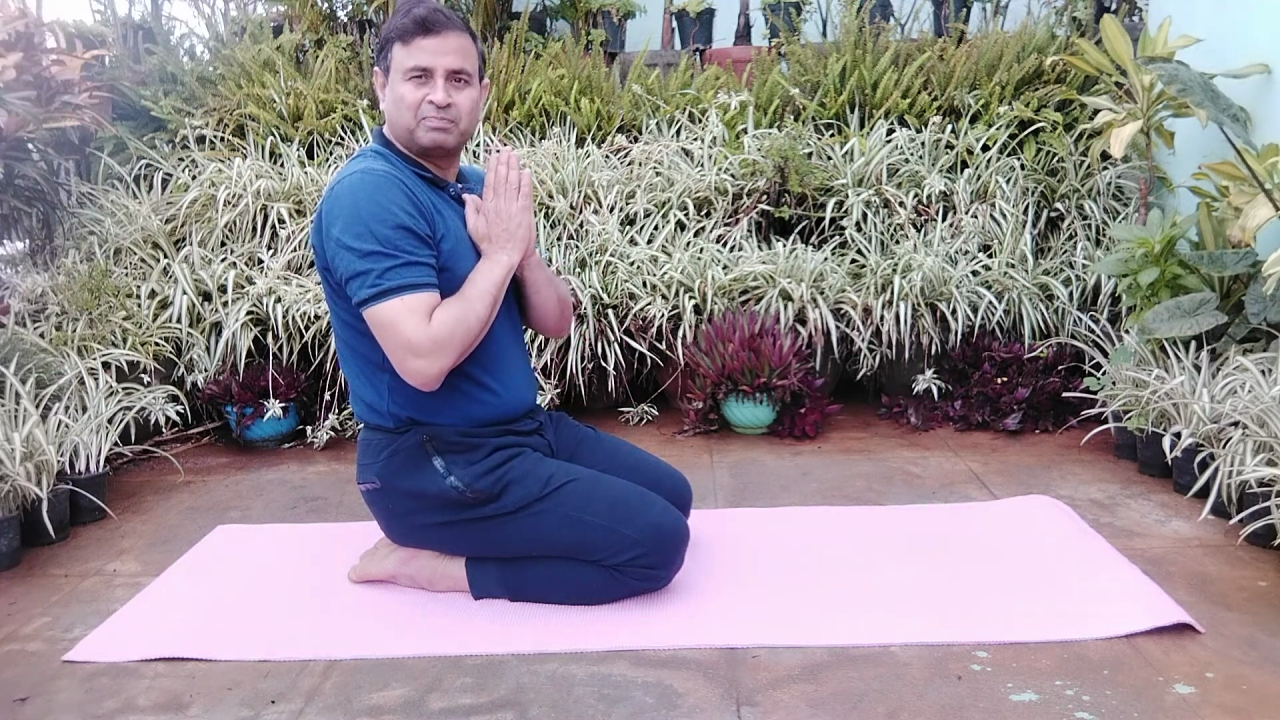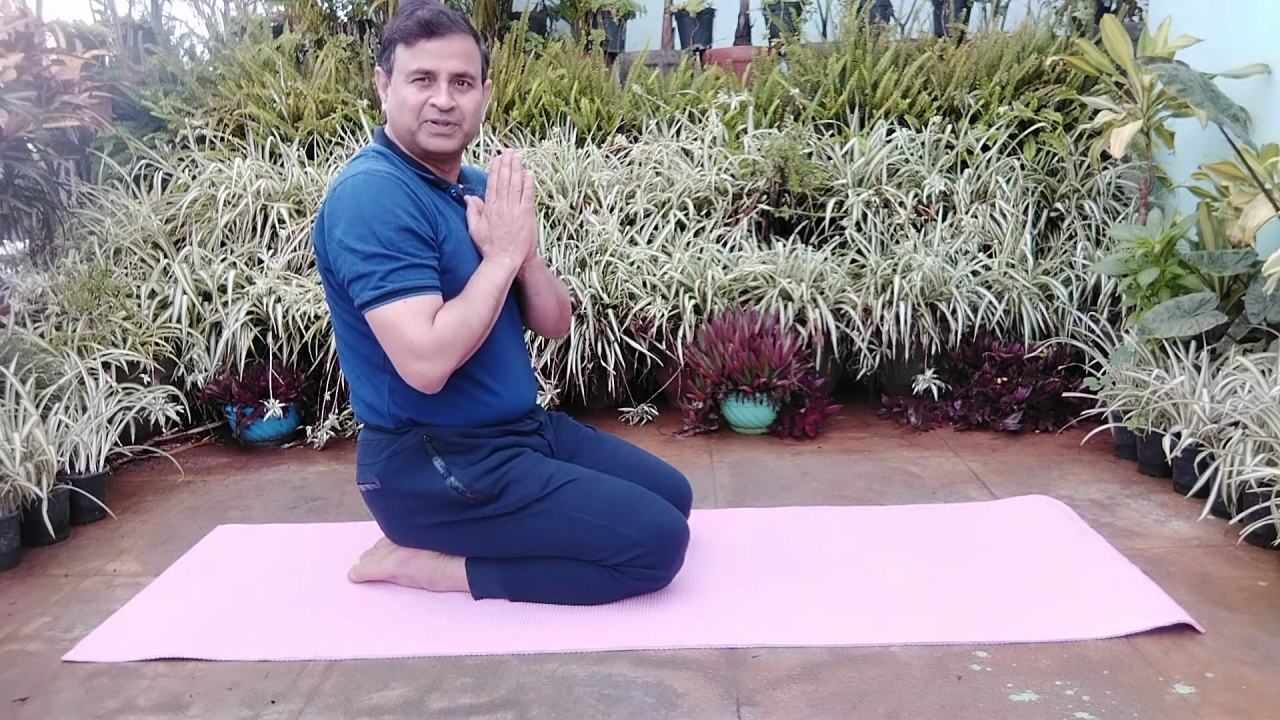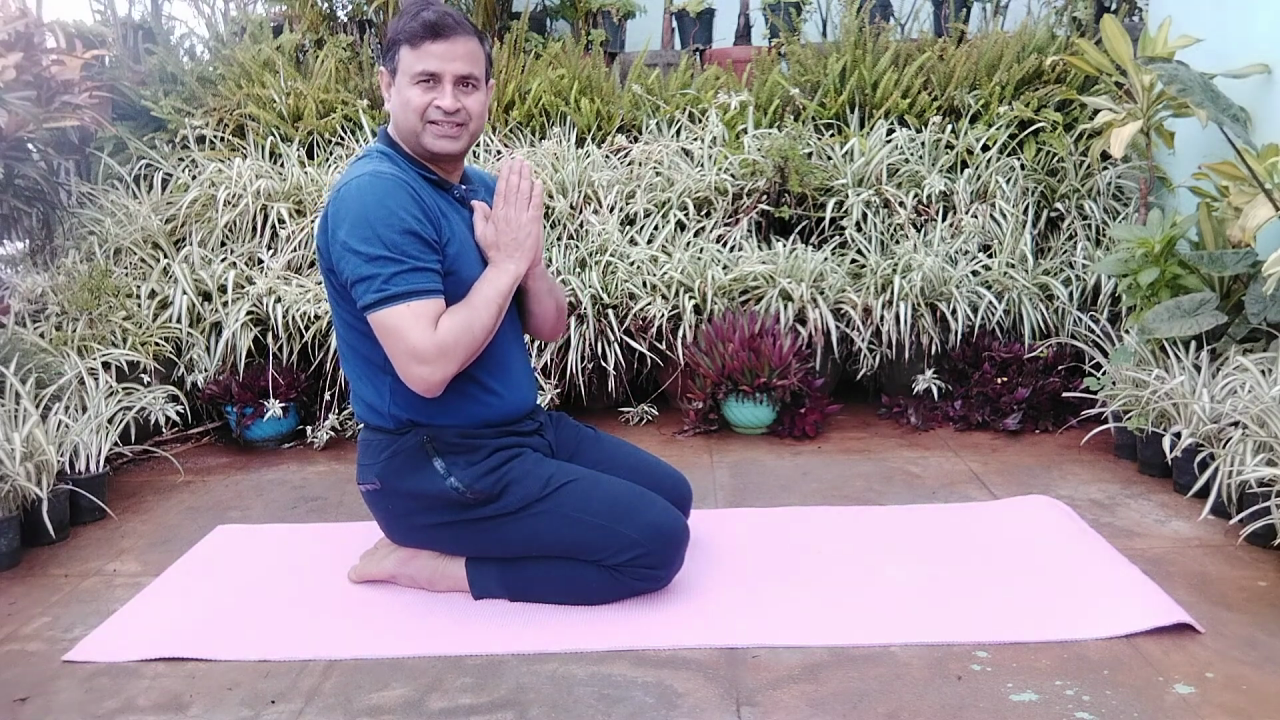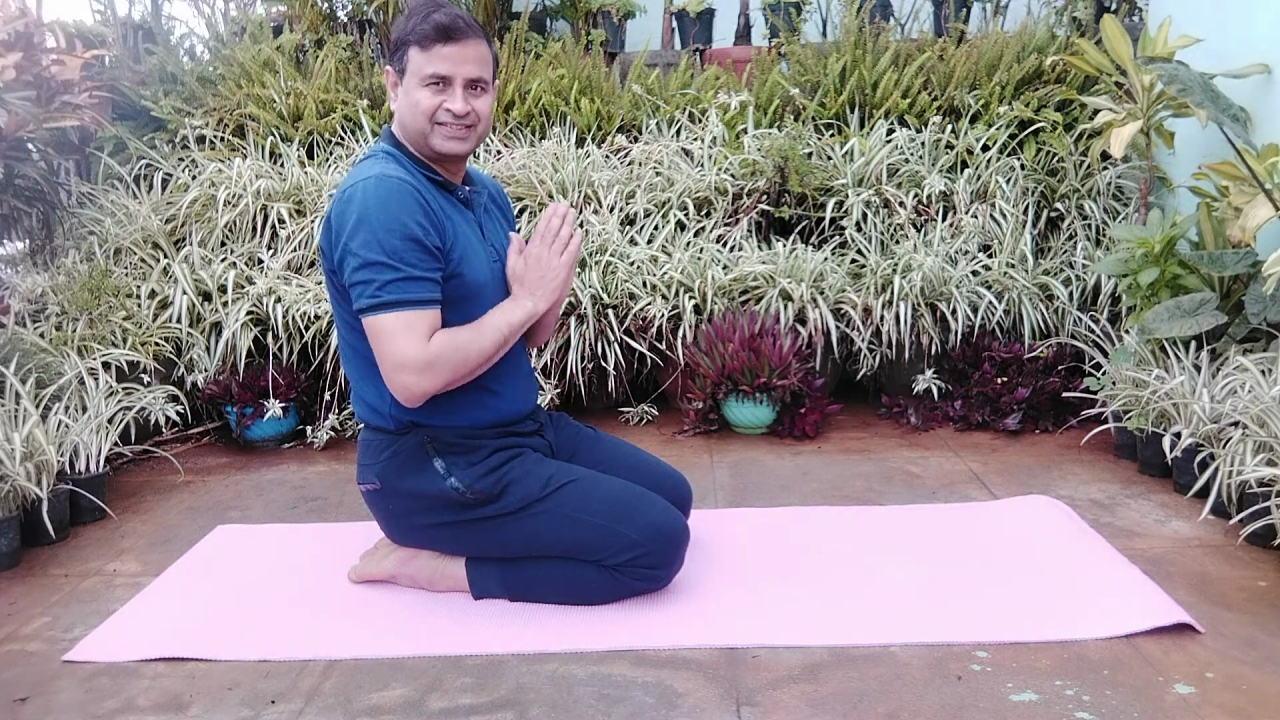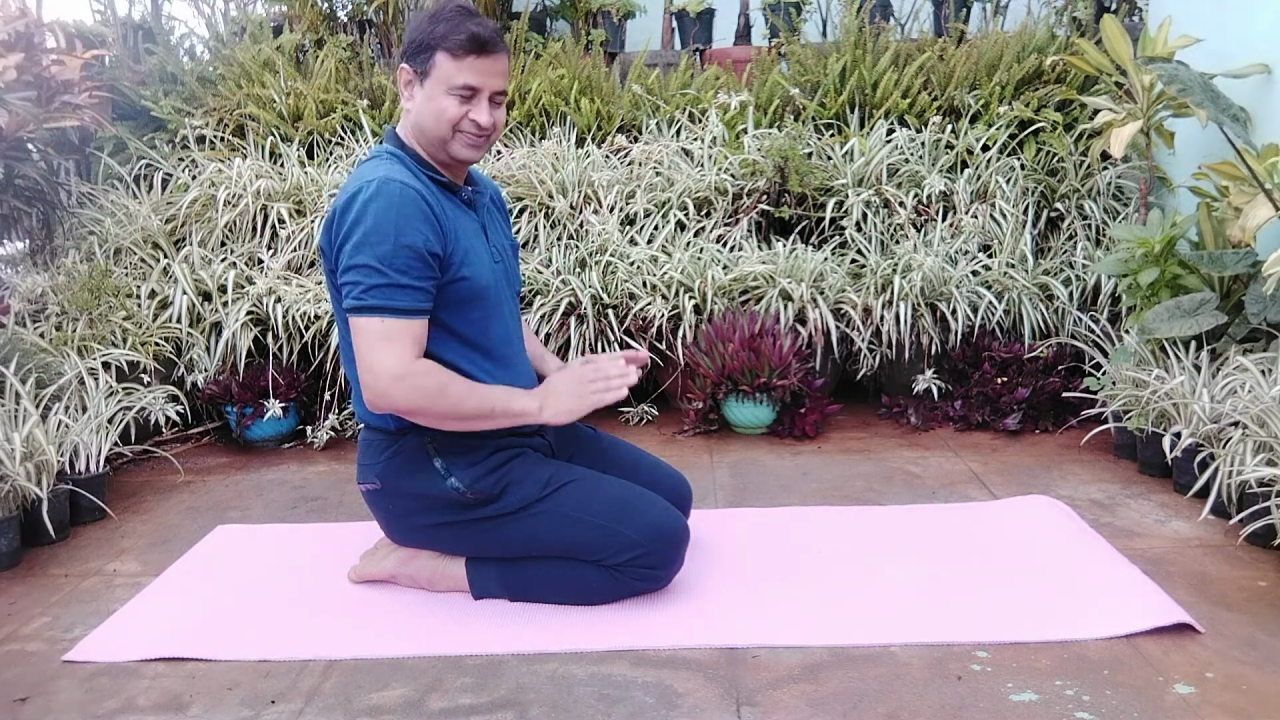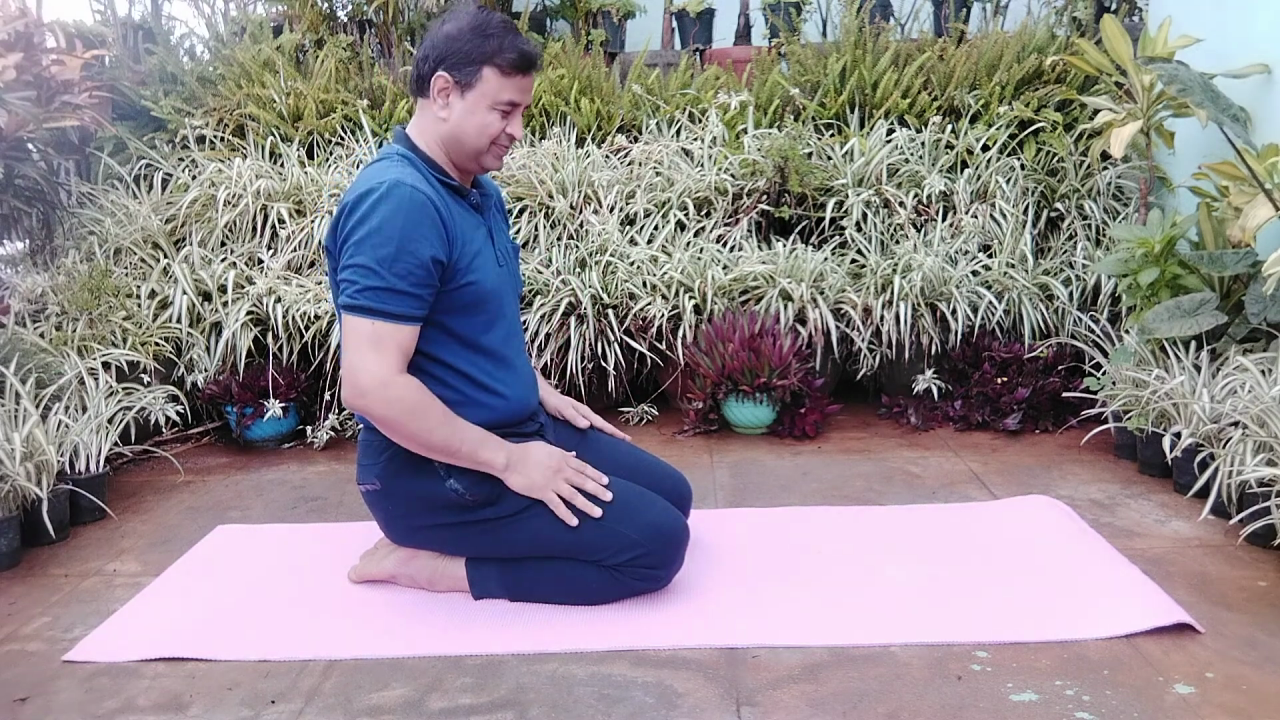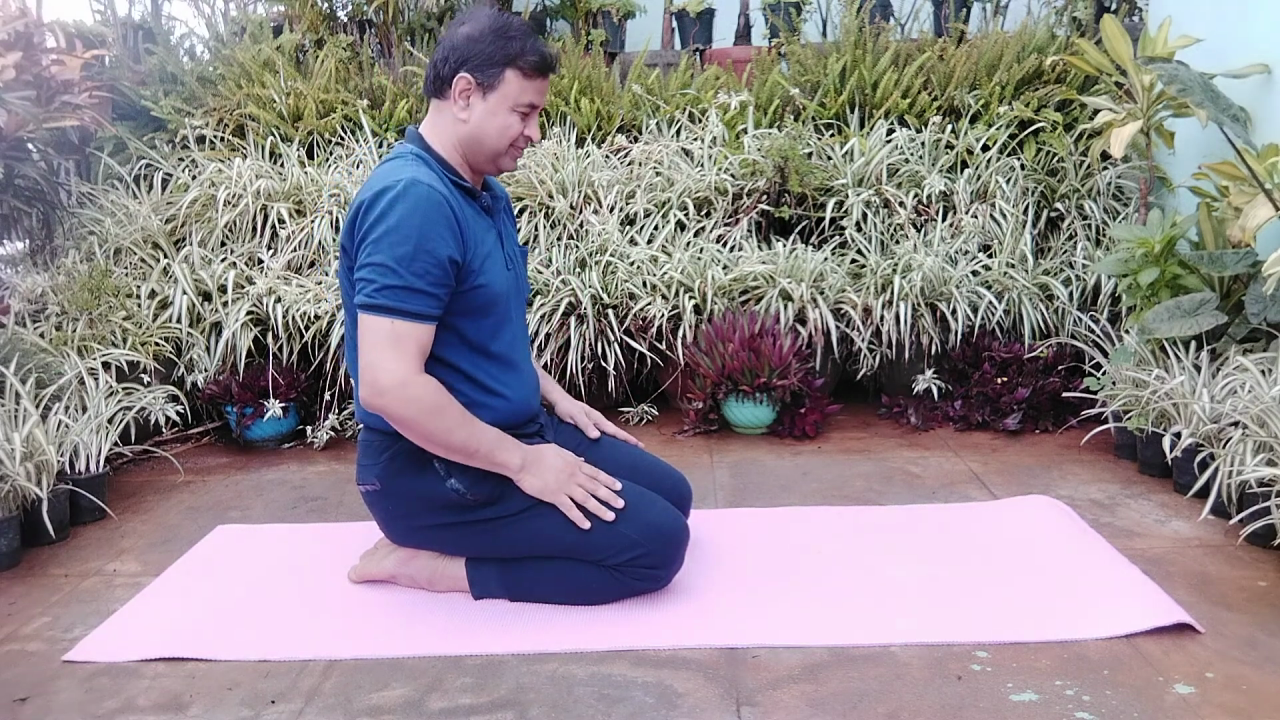
dt=0.2s
person 1, frame 1
left shoulder: (479, 188)
right shoulder: (368, 195)
left elbow: (556, 322)
right elbow: (424, 359)
left wrist: (523, 248)
right wrist: (499, 253)
right hip: (432, 464)
left knee: (671, 495)
right knee: (656, 542)
left ankle: (435, 546)
right ankle: (426, 562)
person 1, frame 2
left shoulder: (480, 189)
right shoulder: (370, 195)
left elbow: (555, 323)
right elbow: (427, 362)
left wrist: (524, 251)
right wrist: (501, 256)
right hip: (433, 465)
left knee: (671, 495)
right knee: (657, 543)
left ankle: (438, 545)
right ankle: (428, 562)
person 1, frame 3
left shoulder: (486, 190)
right shoulder: (375, 196)
left elbow: (549, 325)
right elbow: (427, 365)
left wrist: (527, 255)
right wrist: (507, 262)
right hip: (434, 464)
left knee: (671, 494)
right knee: (657, 541)
left ankle: (442, 544)
right ankle: (427, 561)
person 1, frame 4
left shoulder: (485, 192)
right shoulder: (382, 198)
left elbow: (502, 323)
right elbow: (415, 373)
left wrist: (548, 294)
right wrist: (527, 299)
right hip: (433, 465)
left knee: (670, 494)
right knee: (656, 542)
left ankle: (444, 543)
right ankle: (427, 561)
person 1, frame 5
left shoulder: (481, 191)
right shoulder: (387, 199)
right elbow: (390, 382)
left wrist: (558, 373)
right wrist: (538, 400)
left hip: (508, 432)
right hip: (436, 467)
left knee: (669, 494)
right knee: (657, 542)
left ankle: (441, 544)
right ankle: (427, 562)
person 1, frame 6
left shoulder: (479, 192)
right shoulder: (396, 201)
right elbow: (371, 386)
left wrist: (545, 395)
right wrist: (507, 460)
right hip: (433, 469)
left knee: (669, 495)
right knee: (656, 543)
left ankle: (442, 545)
right ankle: (427, 562)
person 1, frame 7
left shoulder: (486, 194)
right shoulder: (411, 200)
right elbow: (388, 387)
left wrist: (557, 399)
right wrist: (522, 463)
left hip: (508, 429)
right hip: (431, 468)
left knee: (670, 495)
right knee: (656, 542)
left ankle: (440, 544)
right ankle: (424, 560)
